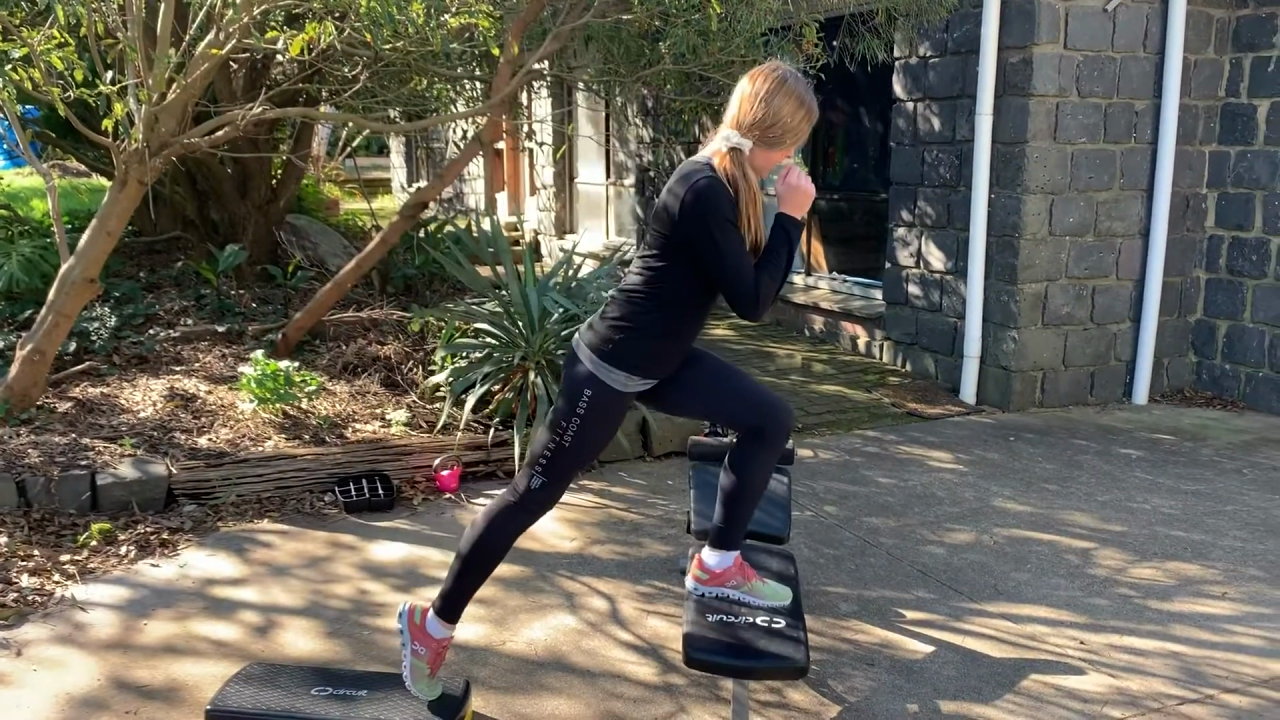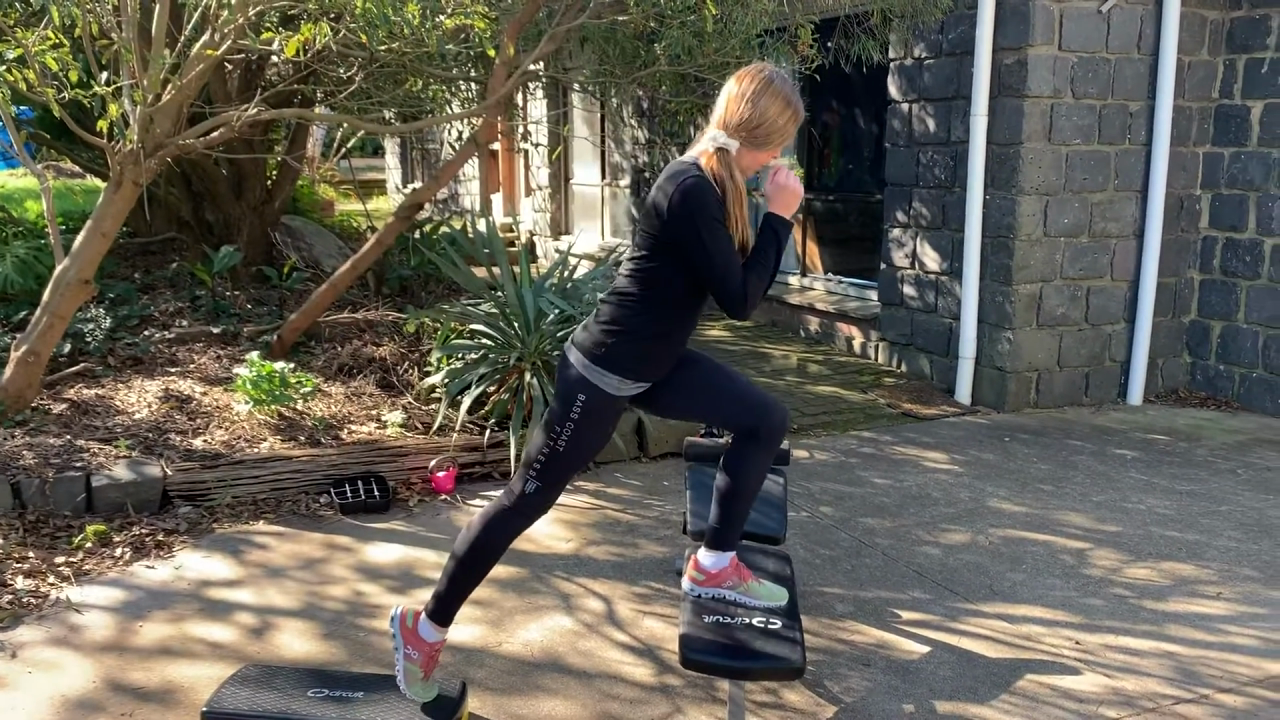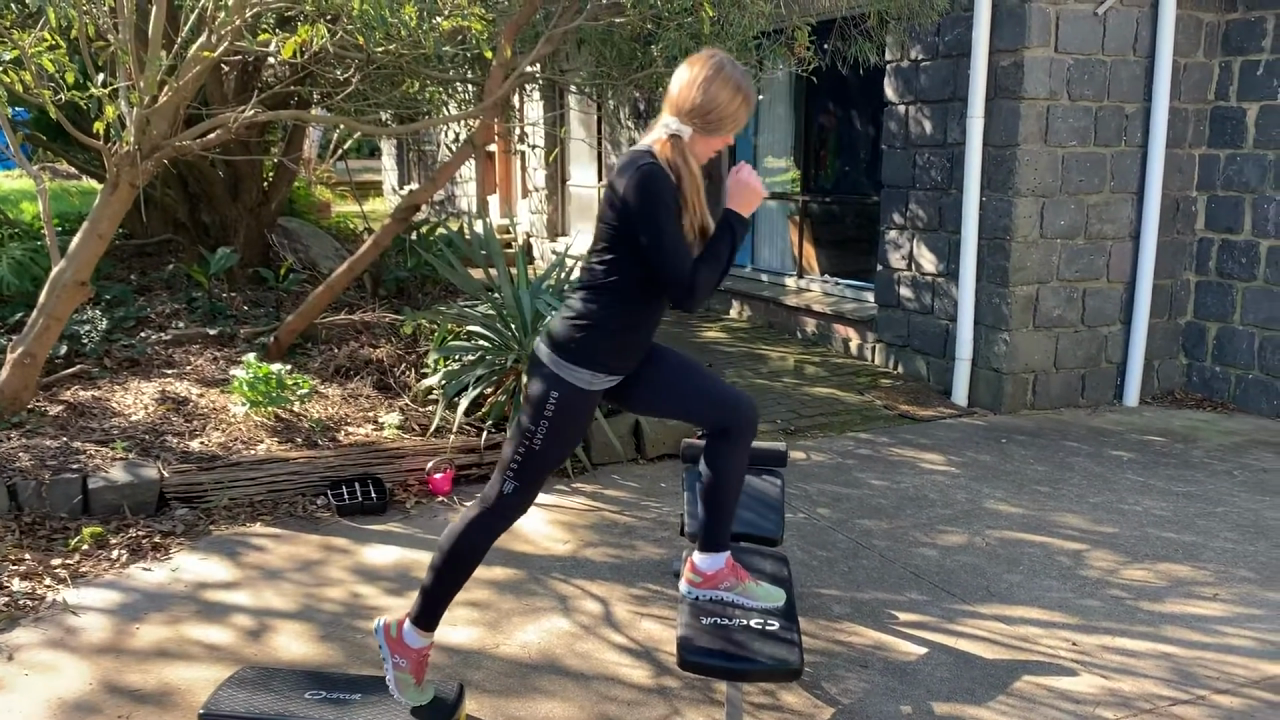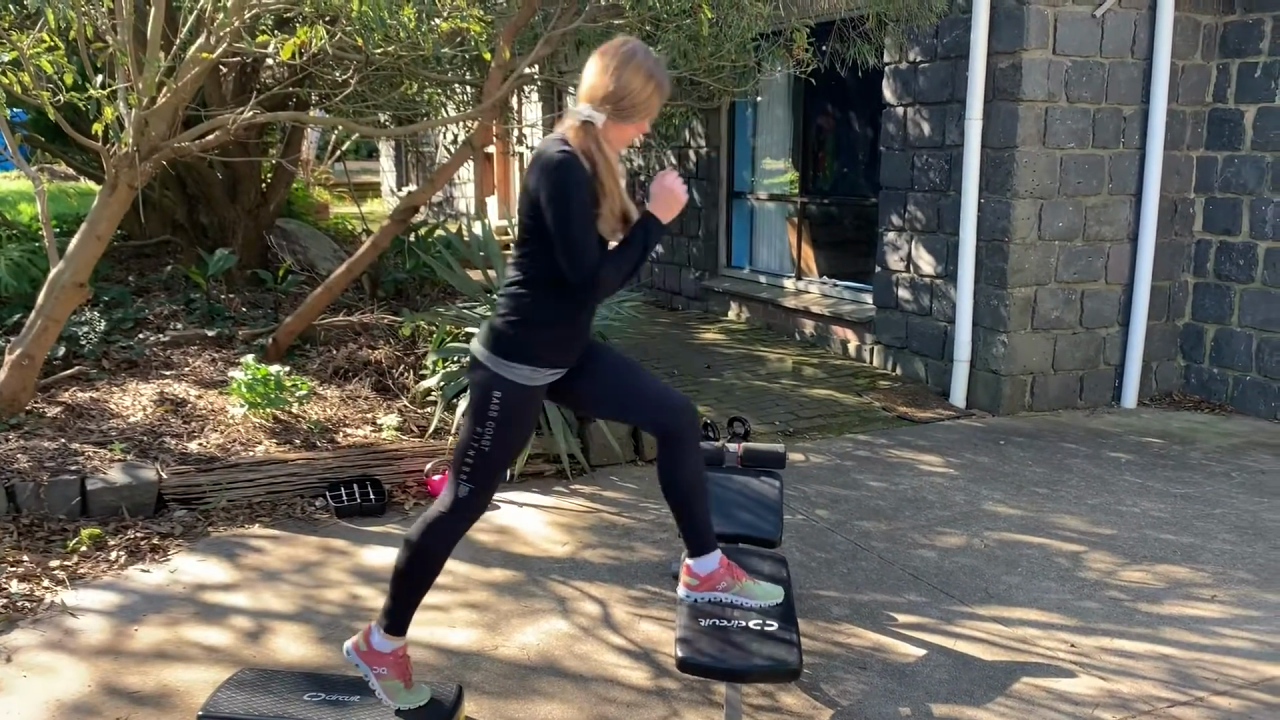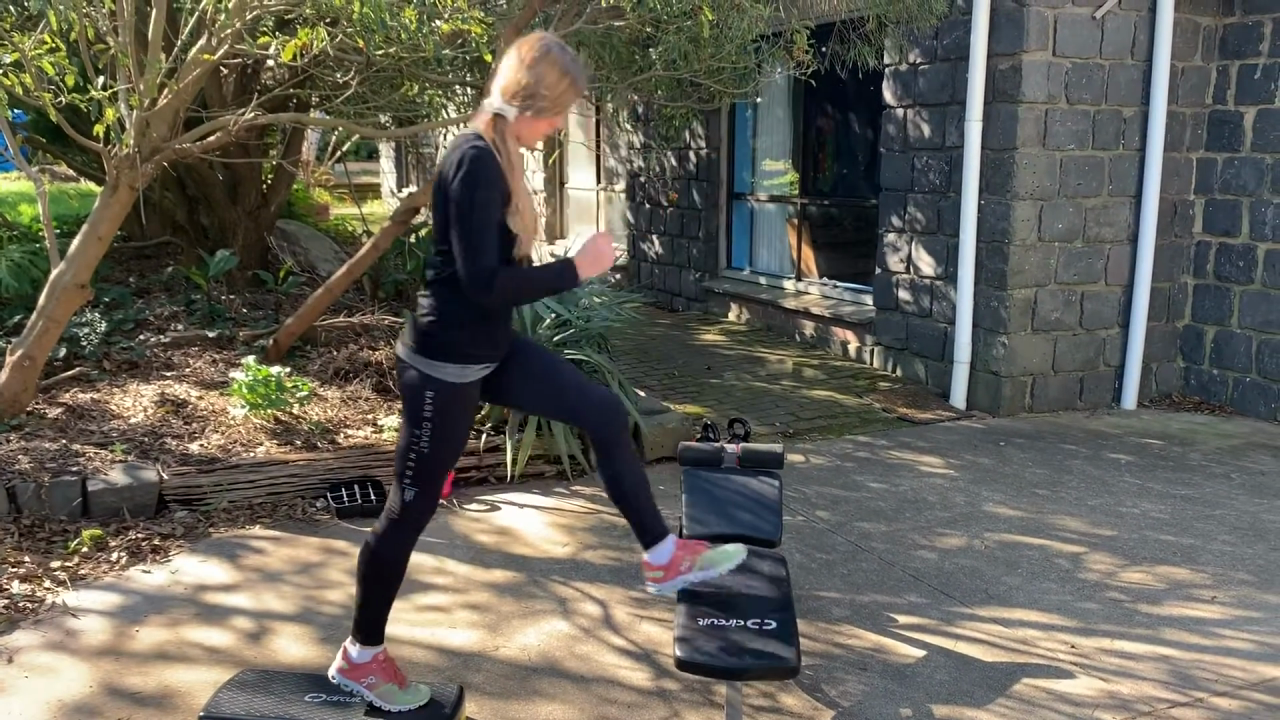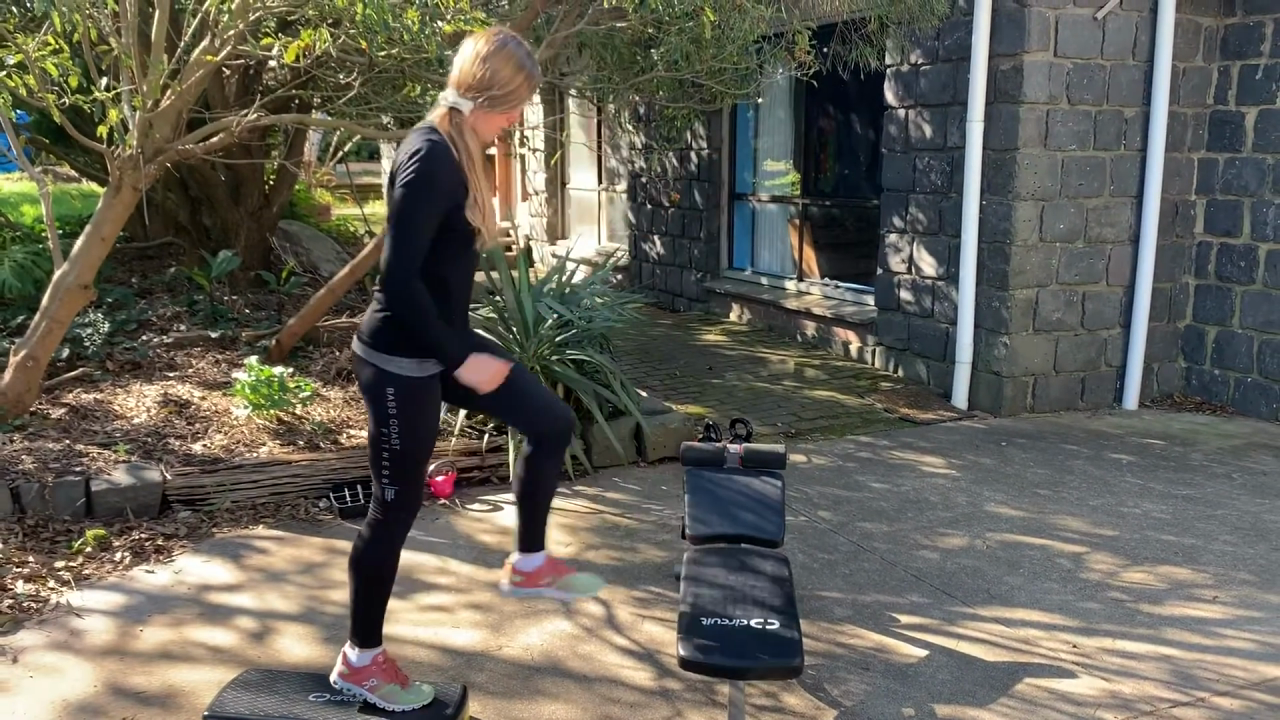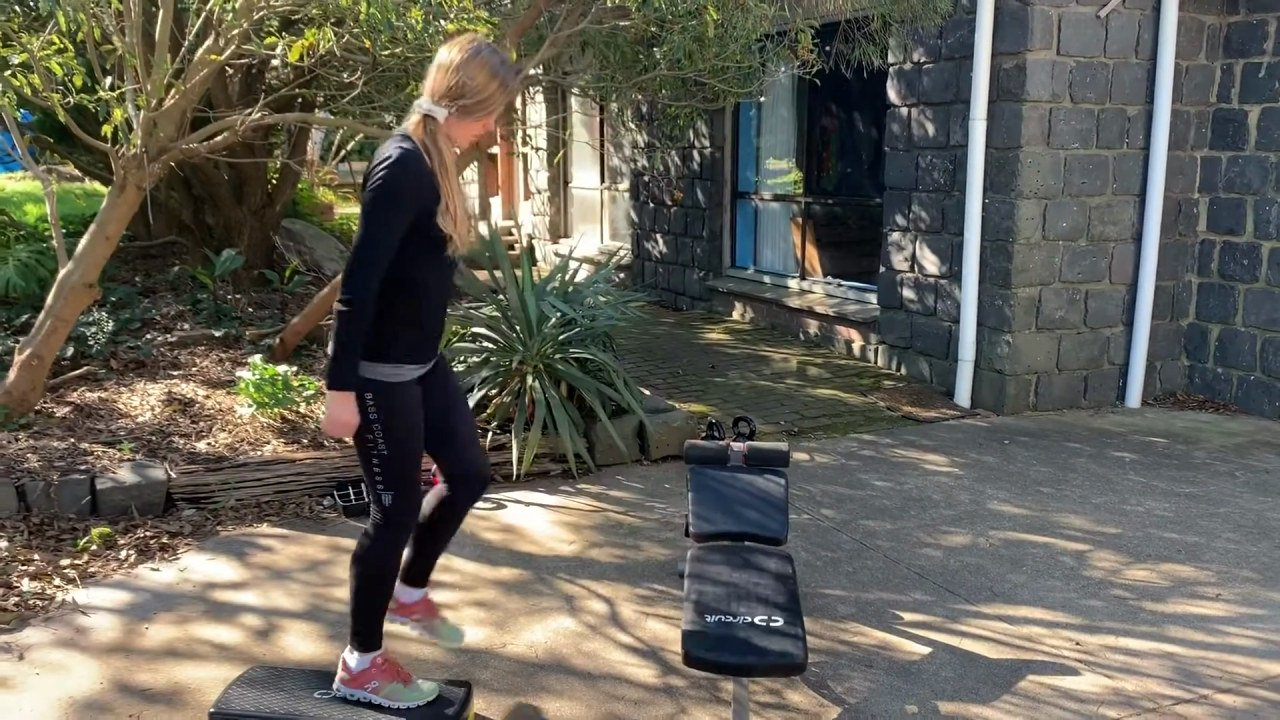
dt=0.2s
person 1, frame 1
left shoulder: (725, 177)
right shoulder: (704, 191)
left elbow: (741, 280)
right elbow: (752, 301)
right wrist: (791, 217)
left hip: (662, 359)
right hip: (611, 365)
left knee: (771, 421)
right knee: (532, 493)
left ankle: (717, 564)
right ankle: (432, 622)
person 1, frame 2
left shoulder: (713, 179)
right shoulder: (691, 191)
left elbow: (729, 280)
right elbow: (739, 300)
right wrist: (778, 217)
left hip: (656, 363)
right hip: (605, 371)
left knee: (766, 420)
right knee: (526, 498)
left ankle: (713, 565)
right ankle: (424, 627)
person 1, frame 3
left shoulder: (667, 167)
right shoulder: (646, 177)
left elbow: (673, 271)
right elbow: (688, 290)
right wrist: (736, 214)
left hip: (625, 355)
right hip: (577, 365)
left knee: (736, 416)
right knee: (507, 499)
left ankle: (709, 568)
right ankle: (409, 634)
person 1, frame 4
left shoulder: (583, 158)
right shoulder: (562, 166)
right elbow: (595, 278)
right wrist: (656, 218)
left hip: (566, 349)
right hip: (515, 361)
left knee: (678, 421)
right knee: (464, 502)
left ankle: (706, 570)
right ankle: (378, 644)
person 1, frame 5
left shoulder: (493, 155)
right shoulder: (473, 163)
right elbow: (481, 284)
right wrist: (574, 269)
left hip: (491, 349)
right hip: (443, 363)
left knee: (607, 416)
right knee: (412, 506)
left ankle: (662, 555)
right ankle: (358, 657)
person 1, frame 6
left shoulder: (451, 149)
right shoulder: (430, 159)
right elbow: (398, 277)
right wrist: (459, 361)
left hip: (444, 346)
right hip: (402, 360)
left knee: (553, 419)
right knee: (396, 506)
left ankle: (529, 563)
right ankle: (360, 661)
person 1, frame 7
left shoulder: (432, 159)
right shoulder: (403, 167)
right elbow: (358, 283)
right wrist: (342, 386)
left hip: (417, 359)
right hip: (380, 369)
left knee: (471, 475)
right knee: (396, 507)
left ankle: (407, 595)
right ankle: (362, 665)
